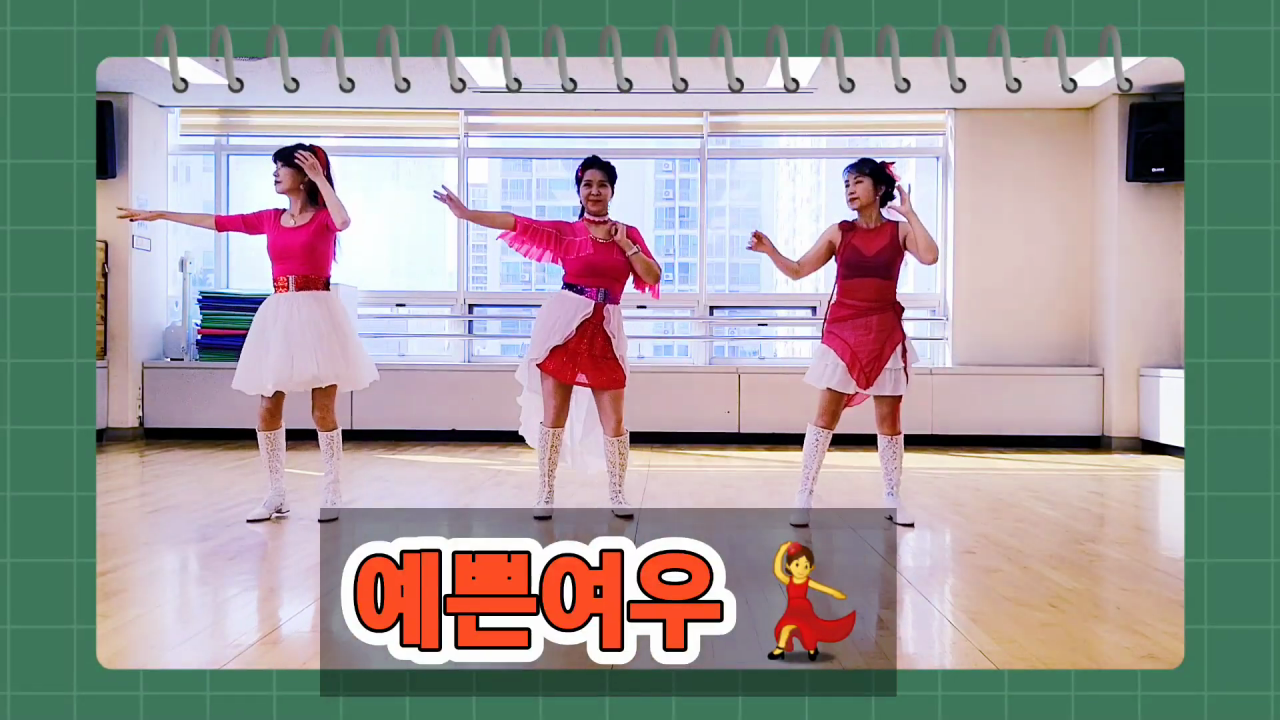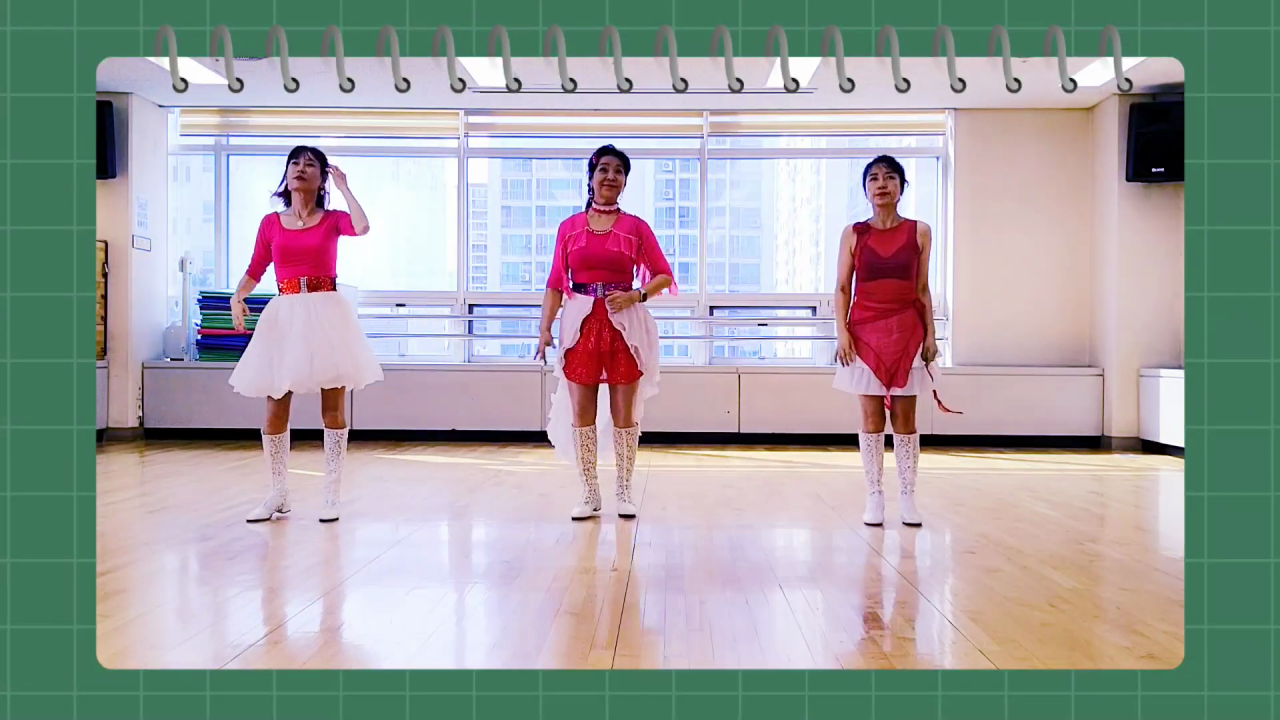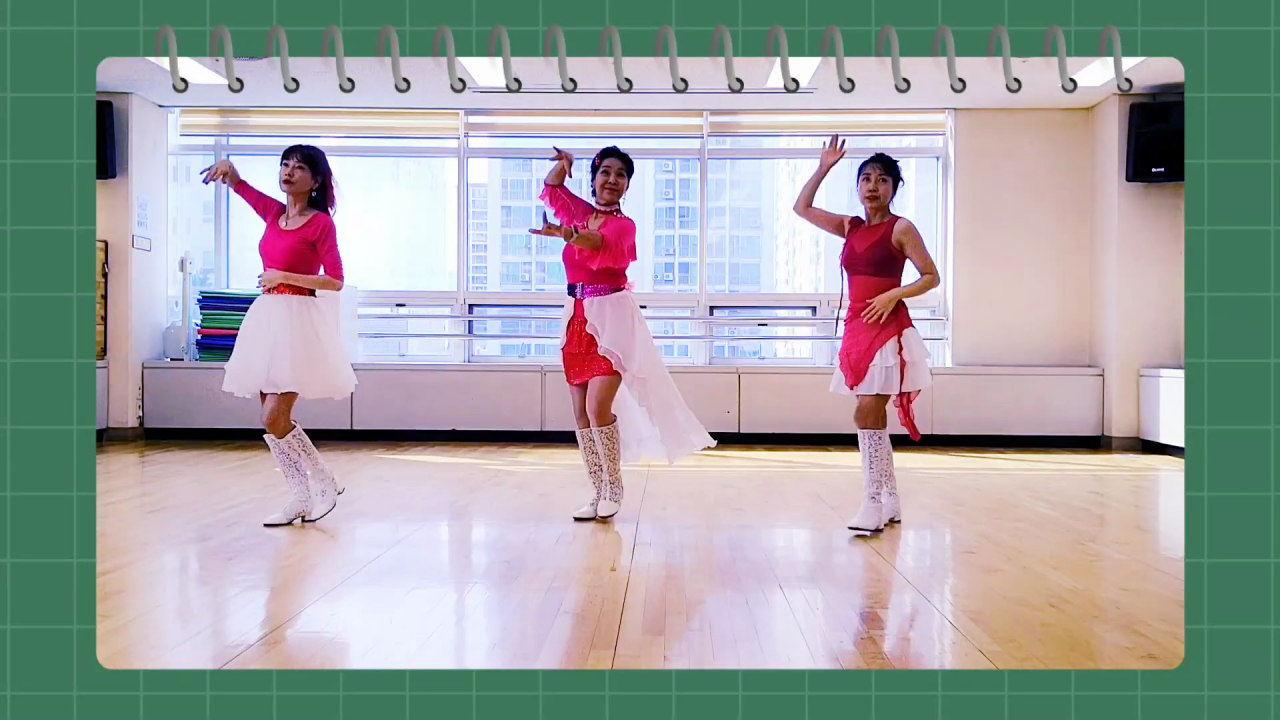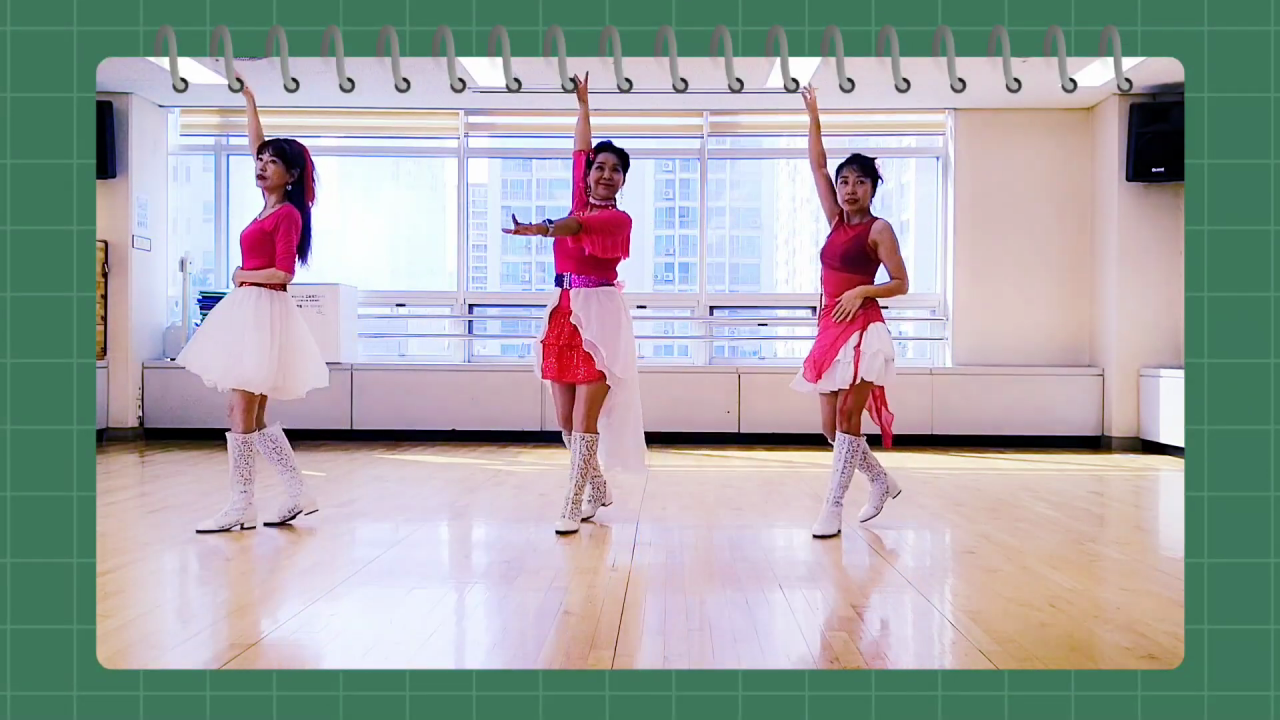
dt=0.5s
person 1, frame 1
left shoulder: (324, 216)
right shoulder: (269, 219)
left elbow: (344, 222)
right elbow: (217, 222)
left wrist: (320, 179)
right wrist: (158, 214)
left hip: (317, 312)
right hip: (279, 314)
left knee: (323, 412)
right knee: (267, 411)
left ankle: (332, 493)
right ankle: (276, 495)
person 1, frame 2
left shoulder: (333, 219)
right shoulder: (271, 223)
left elbow: (363, 228)
right elbow: (254, 272)
left wrist: (344, 187)
right wrist: (237, 300)
left hip: (326, 314)
right hip: (284, 316)
left knee: (333, 410)
right knee: (275, 414)
left ankle: (331, 494)
right ankle: (278, 493)
person 1, frame 3
left shoulder: (320, 224)
right shoulder: (274, 213)
left elbow: (335, 281)
right elbow: (237, 184)
left wrist: (282, 276)
right wrist: (226, 168)
left hip: (299, 318)
right hip: (266, 318)
left knee: (274, 419)
right knee: (274, 419)
left ankle: (323, 482)
right ankle: (301, 497)
person 1, frame 4
left shoulder: (289, 214)
right shoulder: (272, 205)
left elbow: (283, 273)
right elbow: (256, 144)
left wrist: (243, 276)
right wrist: (249, 98)
left hip: (263, 312)
right hip: (247, 312)
left knee: (242, 414)
right knee: (254, 416)
left ankle: (241, 508)
right ankle: (299, 493)
person 2, frame 1
left shoulder: (900, 231)
right shoulder: (839, 233)
left elbow: (930, 256)
right elbow: (797, 270)
left wrist: (908, 213)
right wrist: (769, 250)
left hip: (885, 331)
right hip: (842, 330)
left knee: (888, 419)
right knee: (826, 414)
left ankle: (893, 497)
right ankle: (805, 492)
person 2, frame 2
left shoulder: (919, 232)
right shoulder: (853, 235)
left elbow: (922, 290)
right elbow: (843, 288)
left wrist: (931, 333)
right wrist: (842, 332)
left hip: (907, 331)
right hip: (865, 332)
left knee: (905, 418)
right knee: (871, 418)
left ankle: (907, 496)
right ankle: (874, 495)
person 2, frame 3
left shoulder: (901, 228)
right shoulder: (849, 226)
left elbow: (931, 276)
right elbow: (802, 208)
left wrist: (894, 295)
right wrist: (825, 166)
left hip: (889, 332)
right hip: (856, 332)
left knee: (867, 416)
right knee: (868, 419)
left ankle: (873, 499)
right ankle: (888, 499)
person 2, frame 4
left shoulder: (879, 229)
right shoulder: (836, 221)
left elbow: (900, 284)
right elbow: (816, 167)
left wrist: (862, 291)
right wrist: (813, 119)
left hip: (862, 330)
right hip: (830, 329)
left knee: (847, 418)
right knee: (831, 424)
left ankle: (834, 507)
right ankle: (881, 481)
person 3, frame 1
left shoulder: (629, 234)
right shoulder: (565, 232)
left elbow: (654, 278)
right elbow: (518, 224)
left wrist: (626, 245)
right wrist: (465, 212)
left hip: (605, 330)
right hip: (564, 324)
left knee: (613, 421)
right knee: (553, 415)
left ankle: (617, 493)
right ankle: (546, 492)
person 3, frame 2
left shoulder: (636, 226)
right shoulder: (570, 227)
left elbow: (663, 275)
right elbow: (556, 281)
left wrist: (641, 295)
right wrist: (545, 330)
left hip: (628, 324)
right hip: (582, 322)
left knee: (626, 413)
right knee: (581, 416)
left ankle: (623, 492)
right ankle: (590, 494)
person 3, frame 3
left shoulder: (623, 225)
right shoulder: (578, 211)
left elbow: (603, 245)
right elbow: (548, 188)
left wrist: (568, 233)
right wrist: (563, 164)
left hip: (612, 320)
right hip: (578, 321)
left knee: (598, 410)
right knee: (582, 416)
left ankle: (612, 487)
right ankle: (600, 493)
person 3, frame 4
left shoulder: (620, 219)
right shoulder: (580, 206)
left elbow: (583, 228)
right elbow: (579, 152)
left wrist: (538, 228)
right wrist: (583, 103)
left hip: (599, 316)
right hip: (562, 316)
left knee: (585, 419)
right knee: (566, 420)
left ankle: (573, 506)
right ankle: (599, 489)
